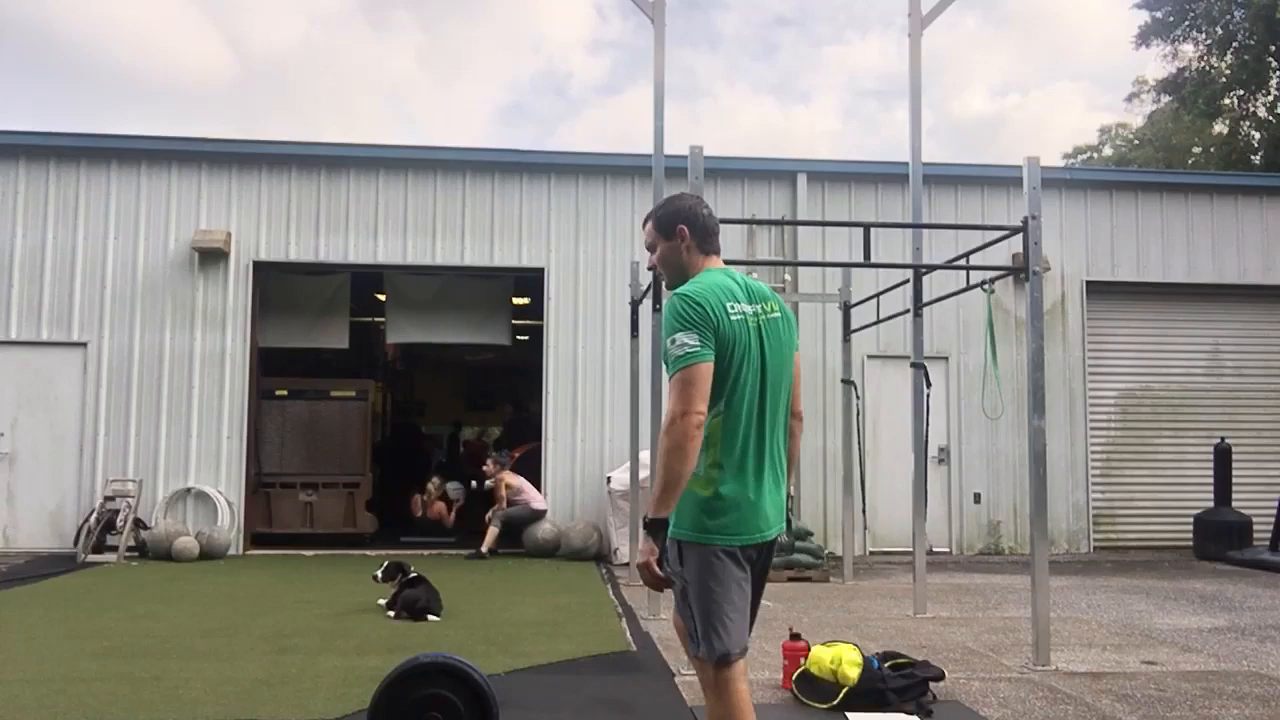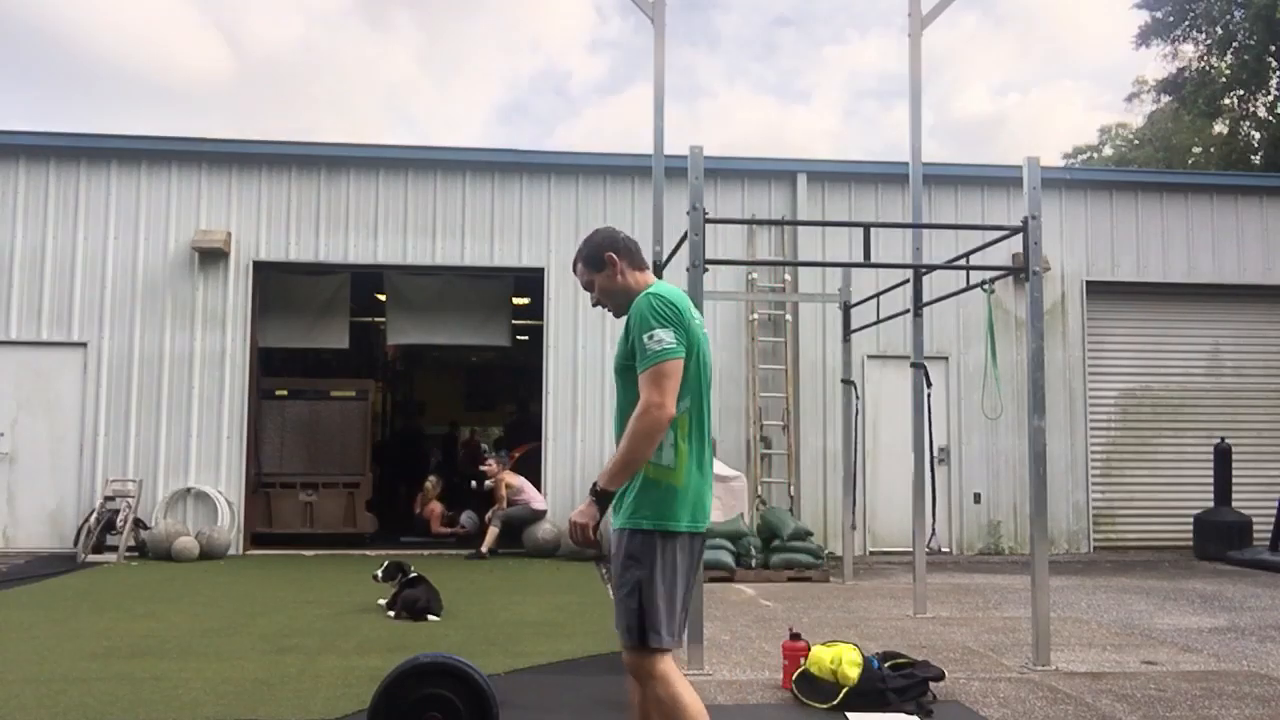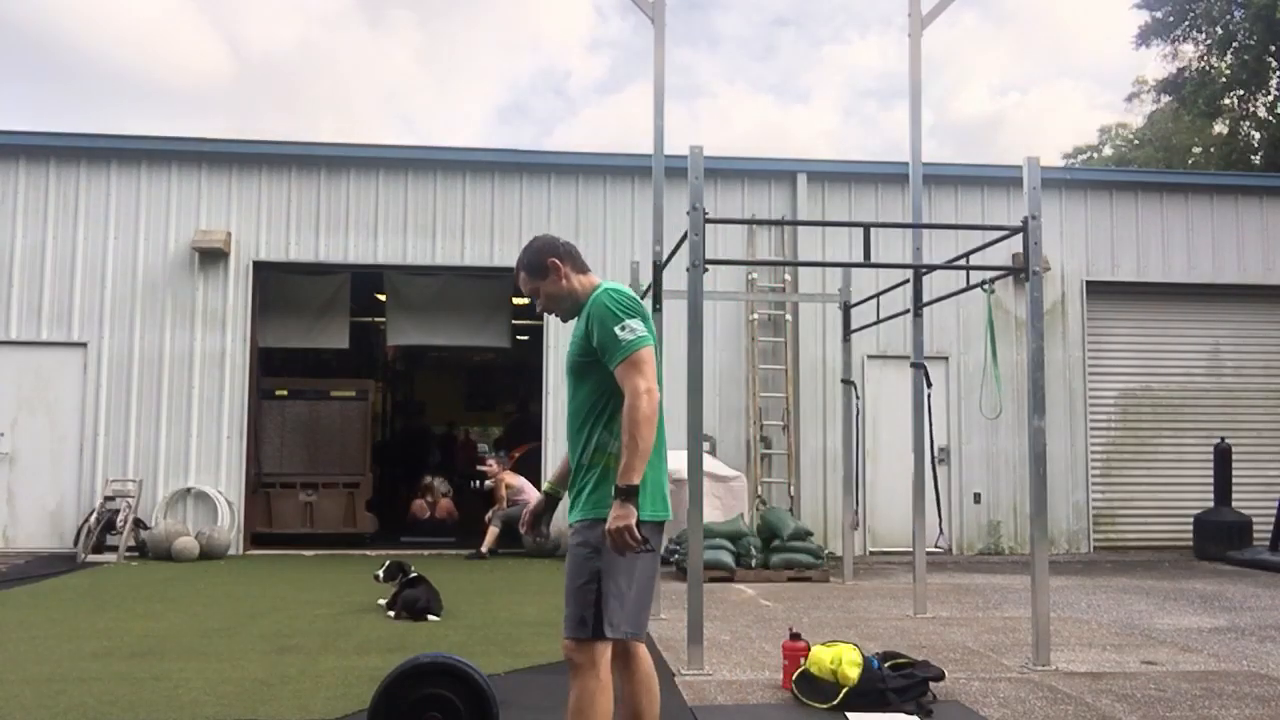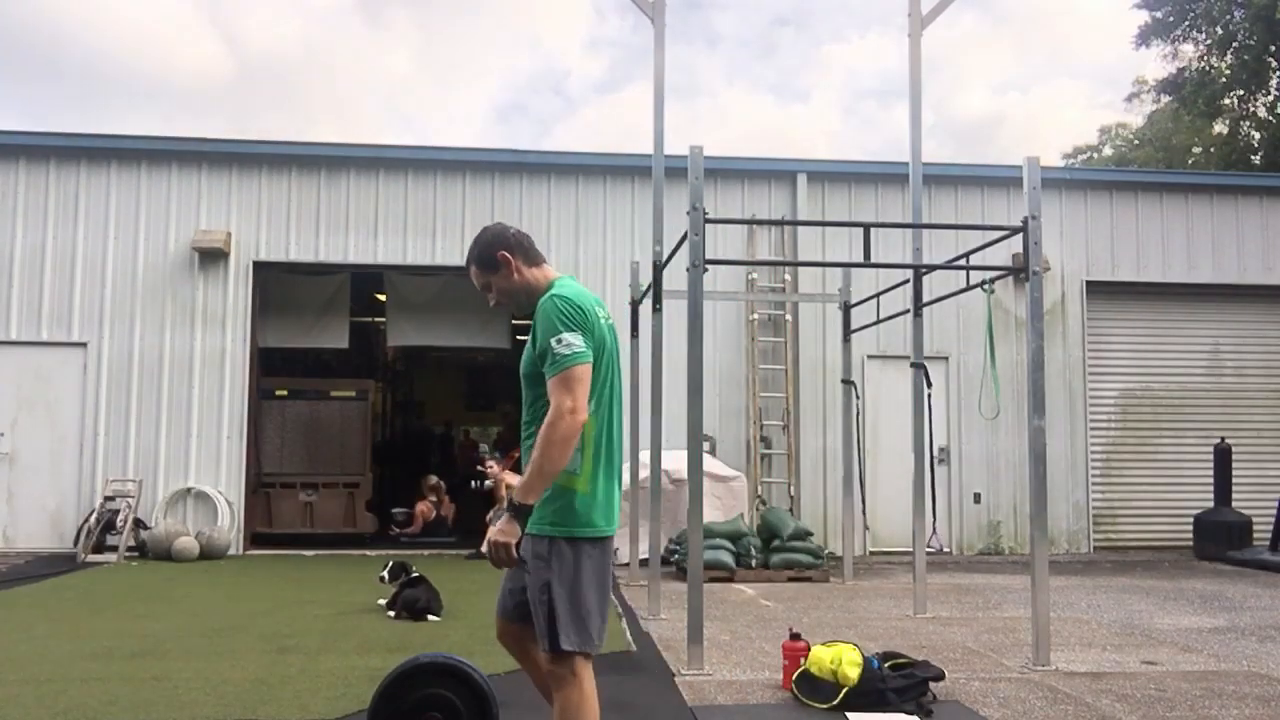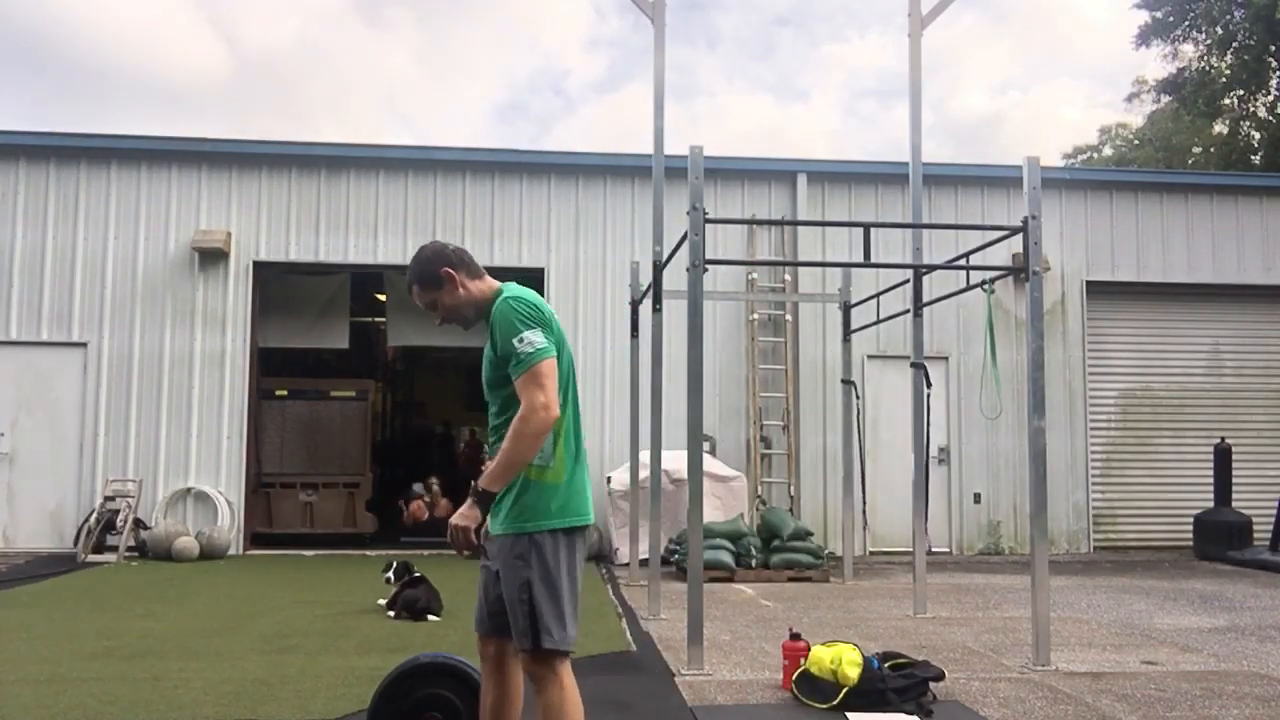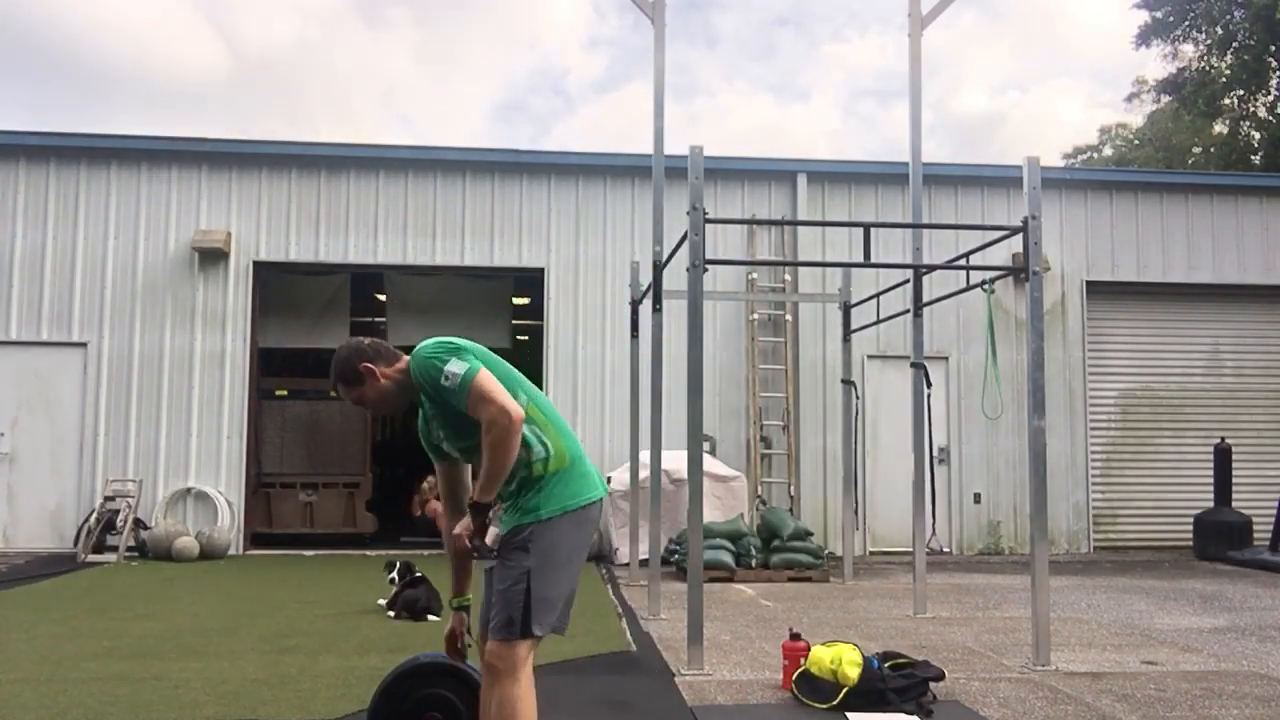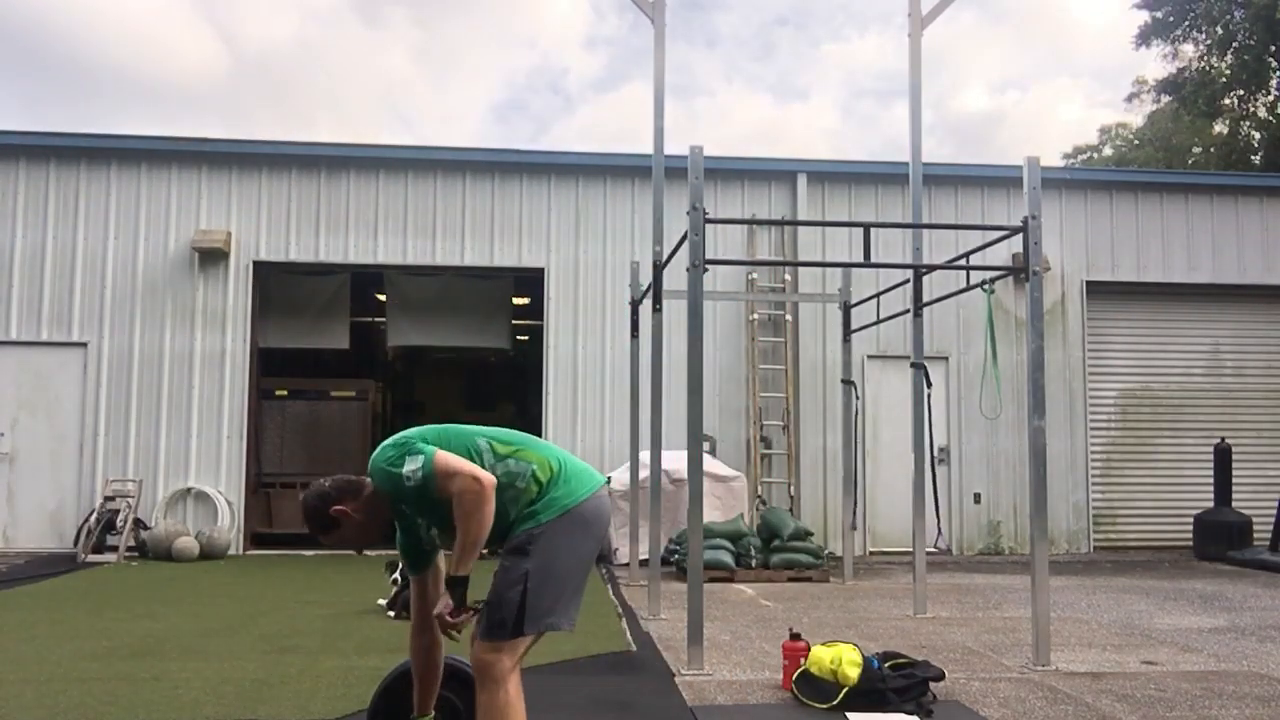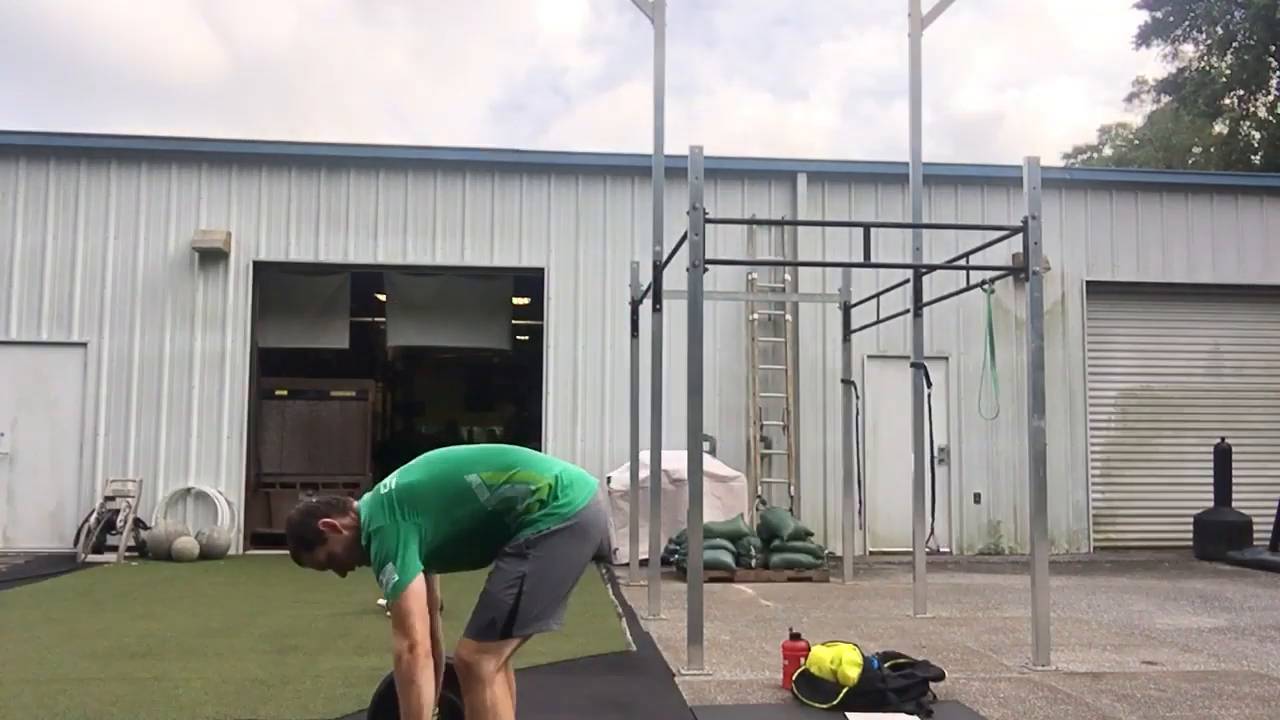
dt=0.4s
person 1, frame 1
left shoulder: (690, 302)
right shoulder: (769, 300)
left elbow: (686, 420)
right elbow: (793, 410)
left wrist: (654, 527)
right wrist: (778, 490)
left hip: (712, 515)
right hip: (760, 511)
left knee: (720, 662)
right knee: (705, 643)
person 1, frame 2
left shoulder: (654, 306)
right shoulder: (668, 309)
left elbow: (657, 410)
left wrist: (597, 498)
right wrist: (610, 496)
left hip: (655, 509)
right hip: (668, 505)
left knee: (648, 658)
right knee: (644, 648)
person 1, frame 3
left shoulder: (609, 303)
right shoulder: (598, 314)
left elbow: (643, 396)
left wrist: (624, 497)
right wrist: (547, 494)
left hip: (614, 506)
right hip: (610, 503)
left knee: (587, 650)
right knee: (624, 642)
person 1, frame 4
left shoulder: (559, 307)
right shoulder: (576, 301)
left elbow: (568, 415)
left wrist: (514, 512)
left hip: (566, 513)
right hip: (555, 509)
left knee: (564, 659)
right knee: (515, 629)
person 1, frame 5
left shoulder: (514, 308)
right shoulder: (501, 319)
left elbow: (542, 409)
left wrist: (479, 499)
right wrist: (492, 505)
left hip: (541, 514)
right hip: (517, 512)
left knee: (544, 661)
right knee: (495, 648)
person 1, frame 6
left shoulder: (431, 360)
right shoulder: (429, 415)
left elbow: (507, 416)
right elbow: (453, 513)
left wrist: (478, 511)
right wrist: (459, 604)
left hip: (559, 500)
right hip: (538, 504)
left knee: (505, 656)
right knee: (493, 646)
person 1, frame 7
left shoulder: (388, 465)
right shoulder: (409, 521)
left elbow: (479, 483)
right elbow: (425, 624)
left wrist: (455, 586)
left hip: (565, 505)
right hip: (574, 504)
left knee: (494, 660)
right knee: (496, 654)
person 1, frame 8
left shoulder: (385, 526)
right shoulder: (397, 511)
left elbow: (412, 648)
right elbow: (426, 637)
left hip: (563, 512)
right hip: (575, 503)
left knee: (477, 661)
right knee: (491, 652)
